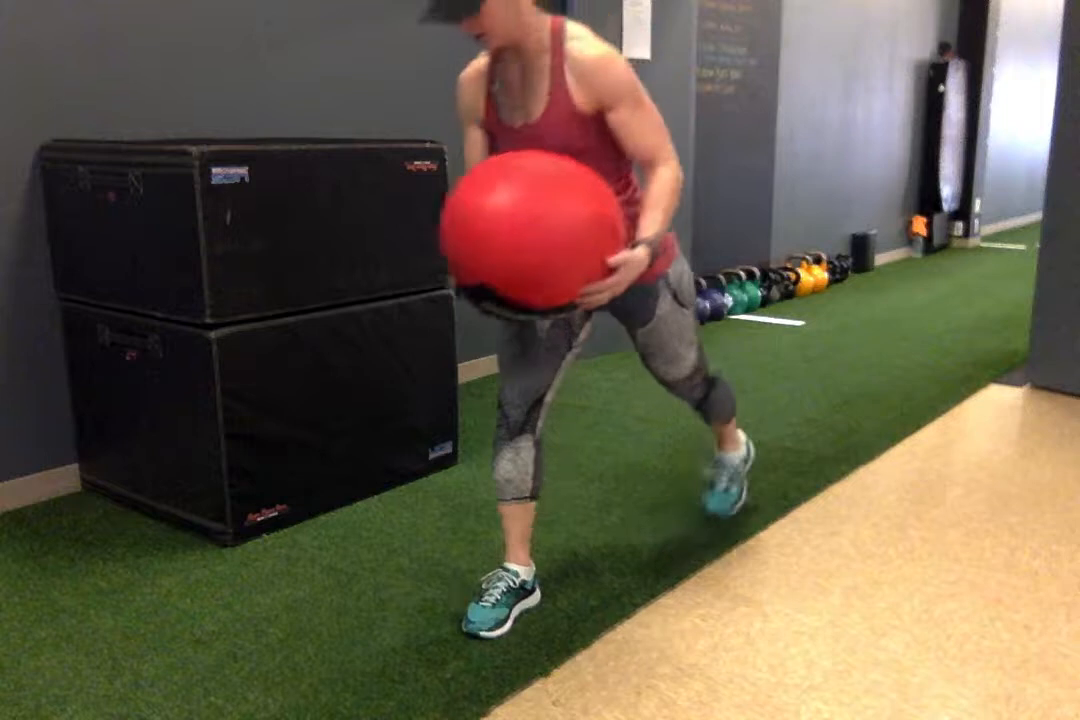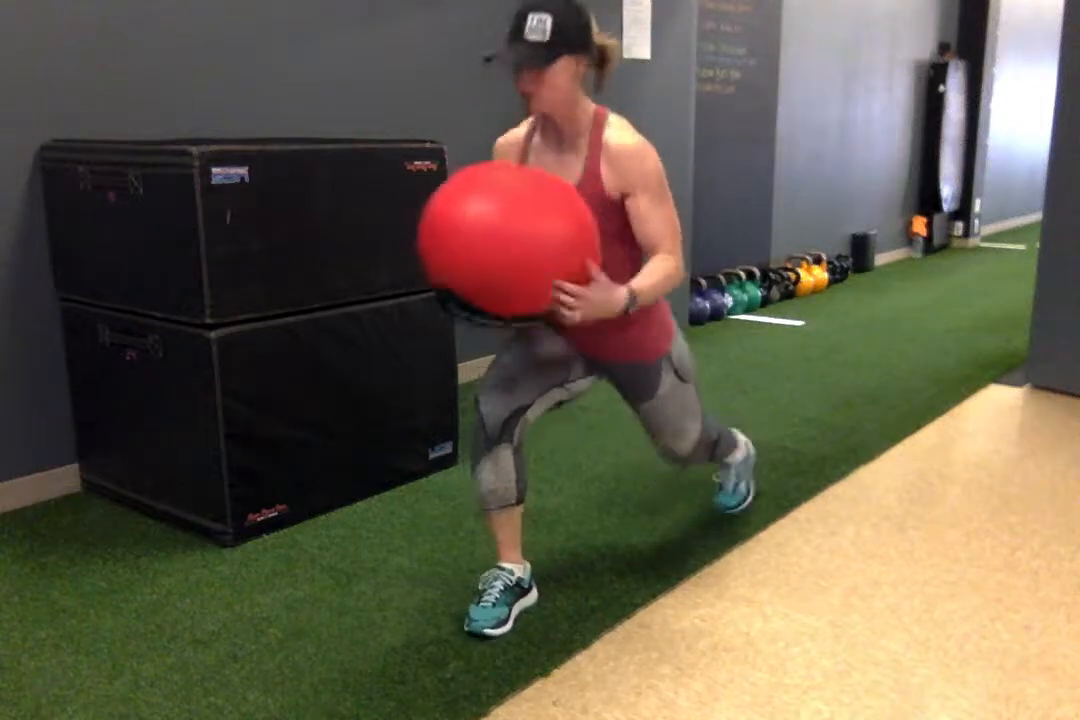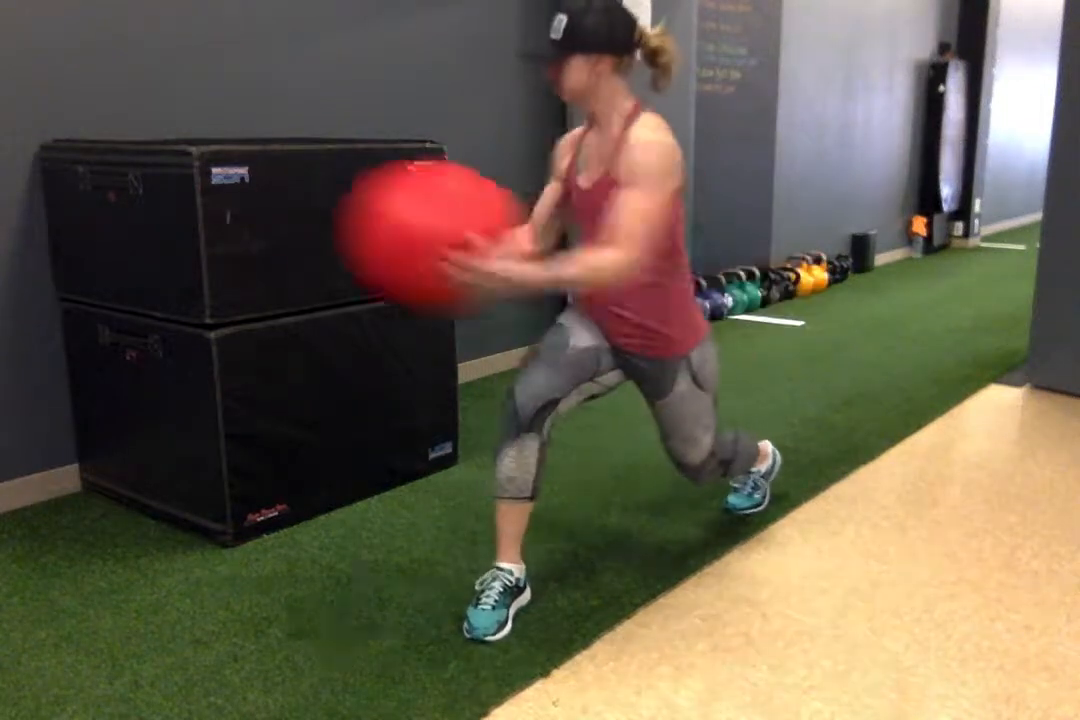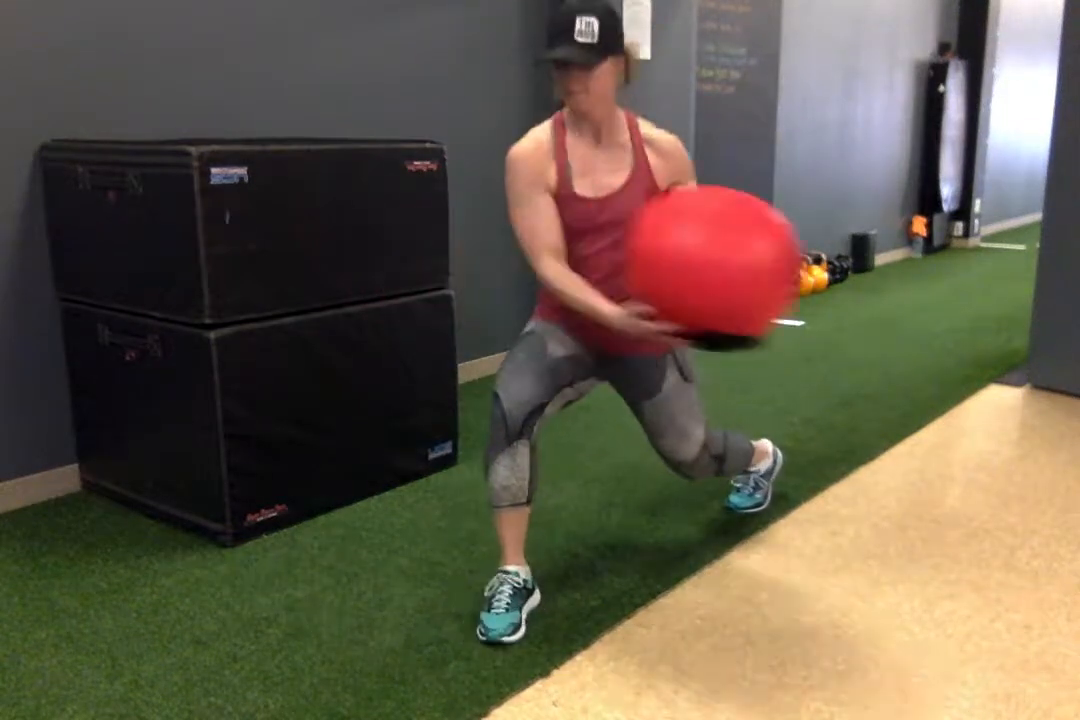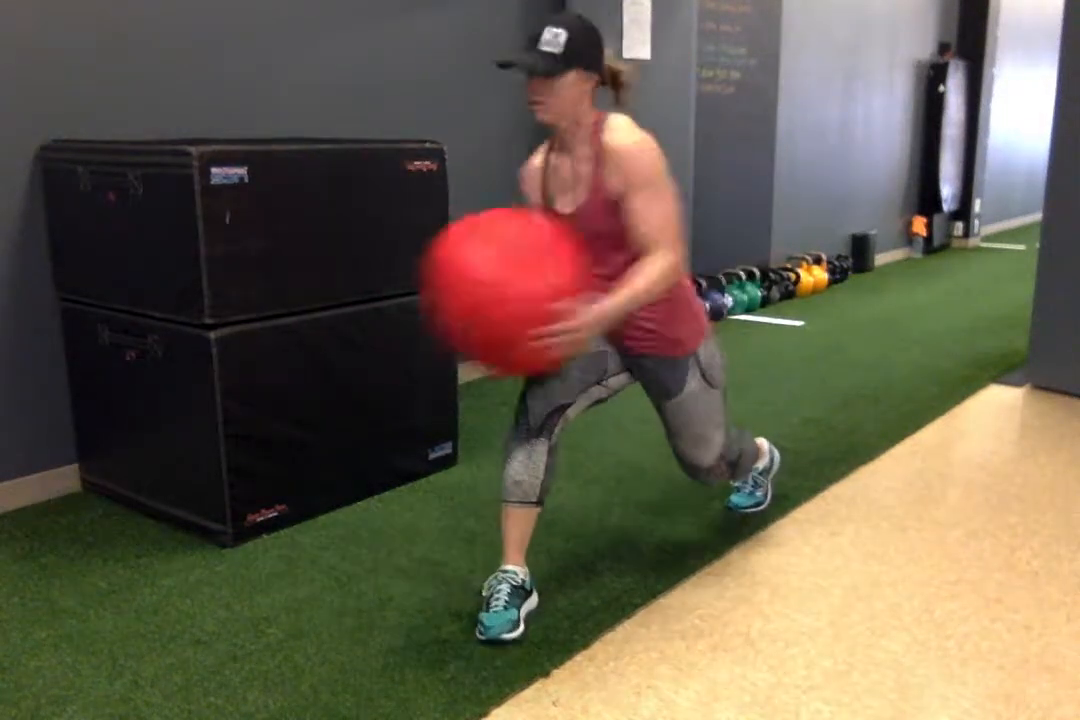
dt=1s
person 1, frame 1
left shoulder: (589, 63)
right shoulder: (474, 83)
left elbow: (664, 164)
left wrist: (641, 247)
left hip: (632, 262)
left knee: (683, 374)
right knee: (519, 408)
left ankle: (732, 446)
right ankle: (516, 573)
person 1, frame 2
left shoulder: (625, 151)
right shoulder: (509, 147)
left elbow: (669, 262)
left wrist: (618, 301)
left hip: (635, 336)
right hip: (555, 328)
left knee: (681, 442)
right knee: (492, 415)
left ankle: (736, 452)
right ankle: (512, 574)
person 1, frame 3
left shoulder: (649, 146)
right shoulder: (572, 146)
left elbow: (625, 261)
right elbow: (535, 231)
left wrist: (528, 276)
right wrist: (491, 261)
left hip: (665, 334)
right hip: (593, 322)
left knee: (698, 459)
right knee: (526, 407)
left ankle: (760, 459)
right ankle: (507, 572)
person 1, frame 4
left shoulder: (660, 148)
right shoulder: (531, 154)
right elbow: (549, 267)
right wrist: (615, 316)
left hip: (648, 334)
right hip: (564, 326)
left knee: (686, 452)
right knee: (509, 414)
left ankle: (760, 457)
right ankle: (513, 578)
person 1, frame 5
left shoulder: (627, 149)
right shoulder: (536, 170)
left elbow: (664, 260)
left wrist: (600, 313)
left hip: (670, 334)
right hip: (596, 332)
left knee: (705, 463)
right knee: (536, 412)
left ankle: (759, 457)
right ankle: (511, 579)
